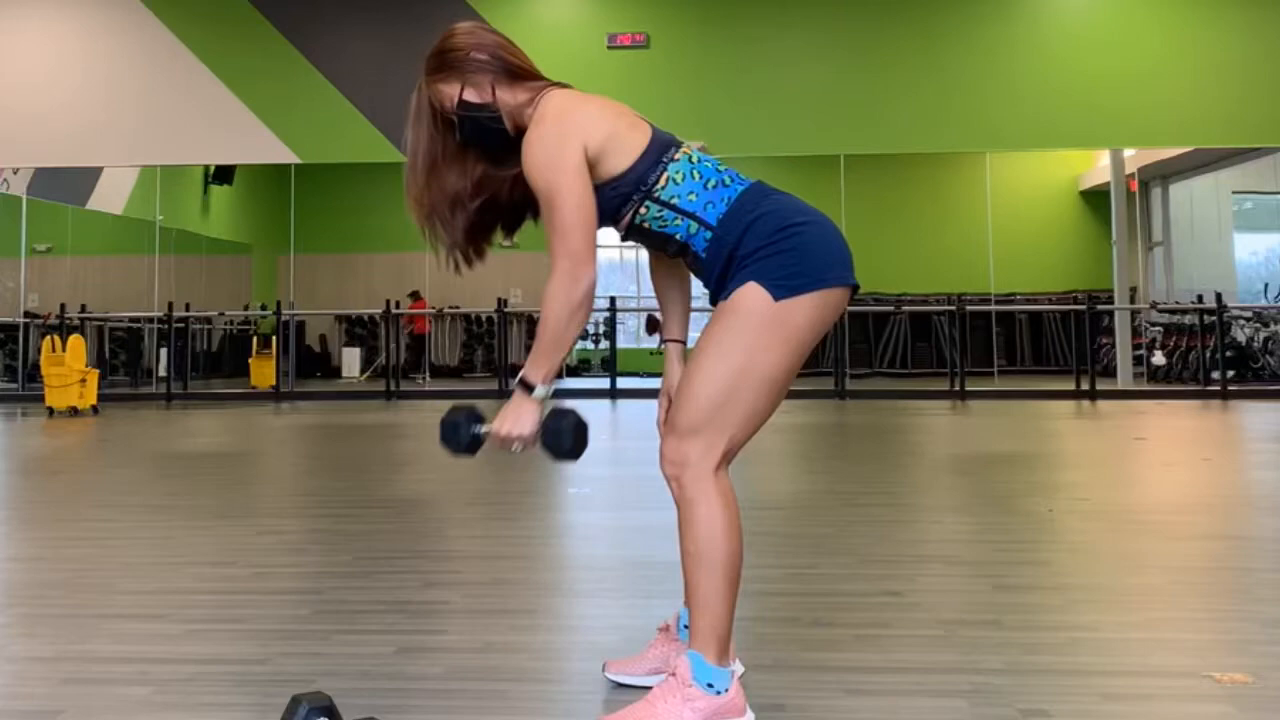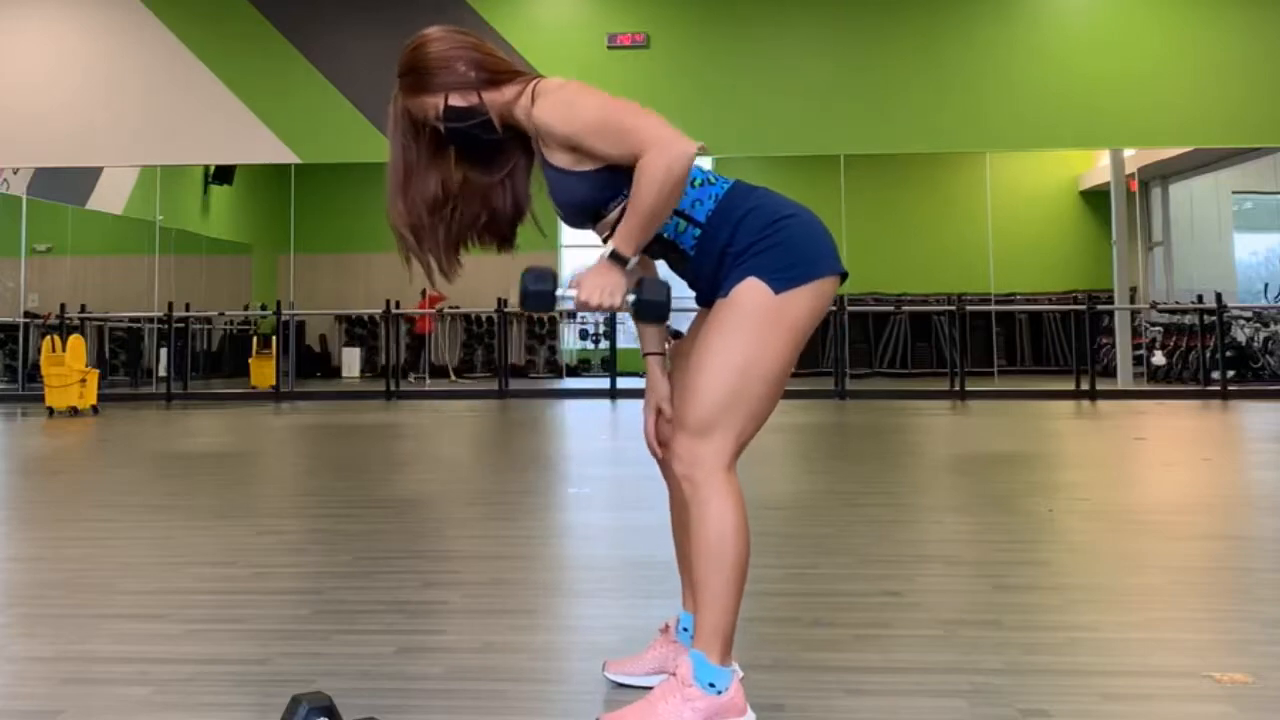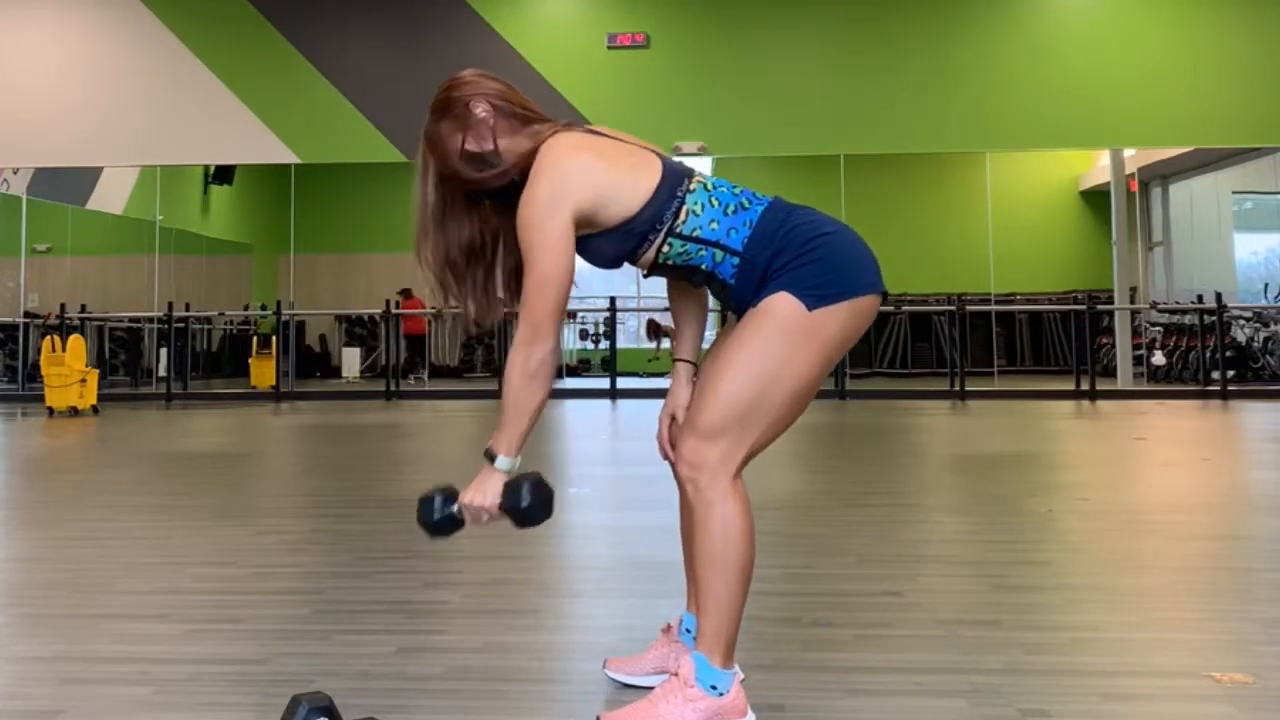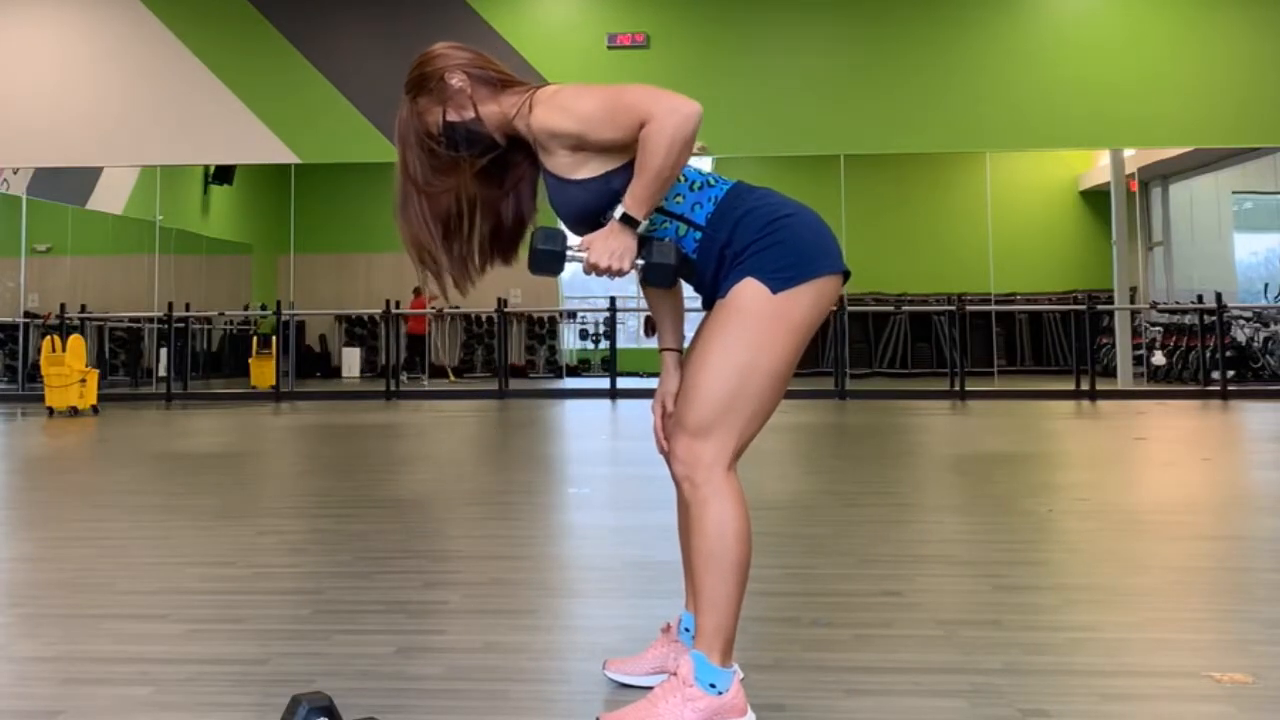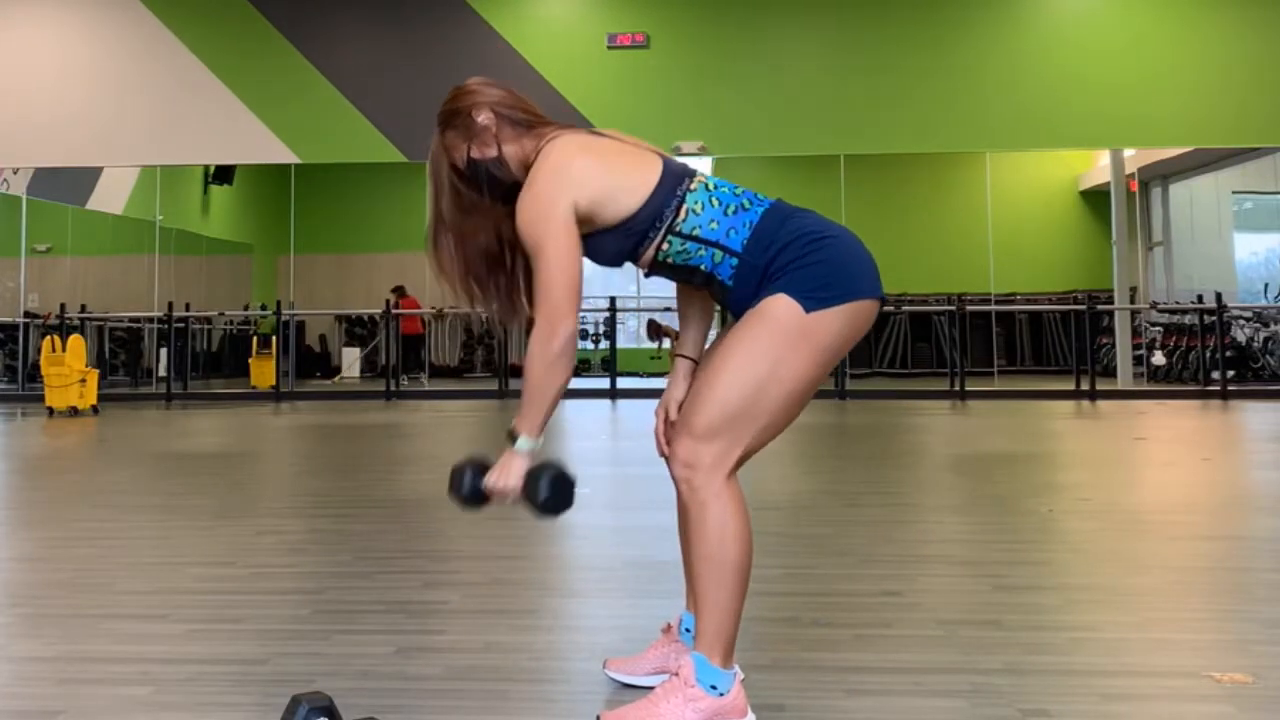
dt=1s
person 1, frame 1
left shoulder: (549, 128)
right shoulder: (568, 121)
left elbow: (575, 275)
left wrist: (528, 390)
right wrist: (676, 353)
left hip: (787, 260)
right hip: (783, 260)
left knee: (691, 457)
right knee: (690, 452)
right ankle: (694, 635)
person 1, frame 2
left shoulder: (550, 105)
right shoulder: (532, 139)
left elbow: (672, 154)
right elbow: (638, 239)
left wrist: (612, 265)
right wrist: (657, 363)
left hip: (777, 254)
right hip: (755, 263)
left knee: (699, 455)
right knee: (677, 450)
right ankle: (693, 636)
person 1, frame 3
left shoulder: (548, 180)
right shoulder: (579, 155)
left elbow: (537, 340)
left wrist: (498, 464)
right wrist: (685, 373)
left hip: (817, 271)
right hip: (808, 270)
left knee: (706, 459)
right knee: (696, 453)
right ankle: (695, 639)
person 1, frame 4
left shoulder: (550, 112)
right shoulder: (538, 146)
left elbow: (679, 114)
left wrist: (622, 225)
right wrist: (672, 363)
left hip: (777, 252)
right hip: (768, 257)
left knee: (700, 454)
right knee: (687, 450)
right ankle: (694, 638)
person 1, frame 5
left shoulder: (546, 179)
right shoulder: (583, 154)
left elbow: (555, 331)
left wrist: (518, 450)
right wrist: (685, 367)
left hip: (814, 273)
right hip: (807, 271)
left knee: (701, 457)
right knee: (691, 449)
right ankle: (695, 640)
